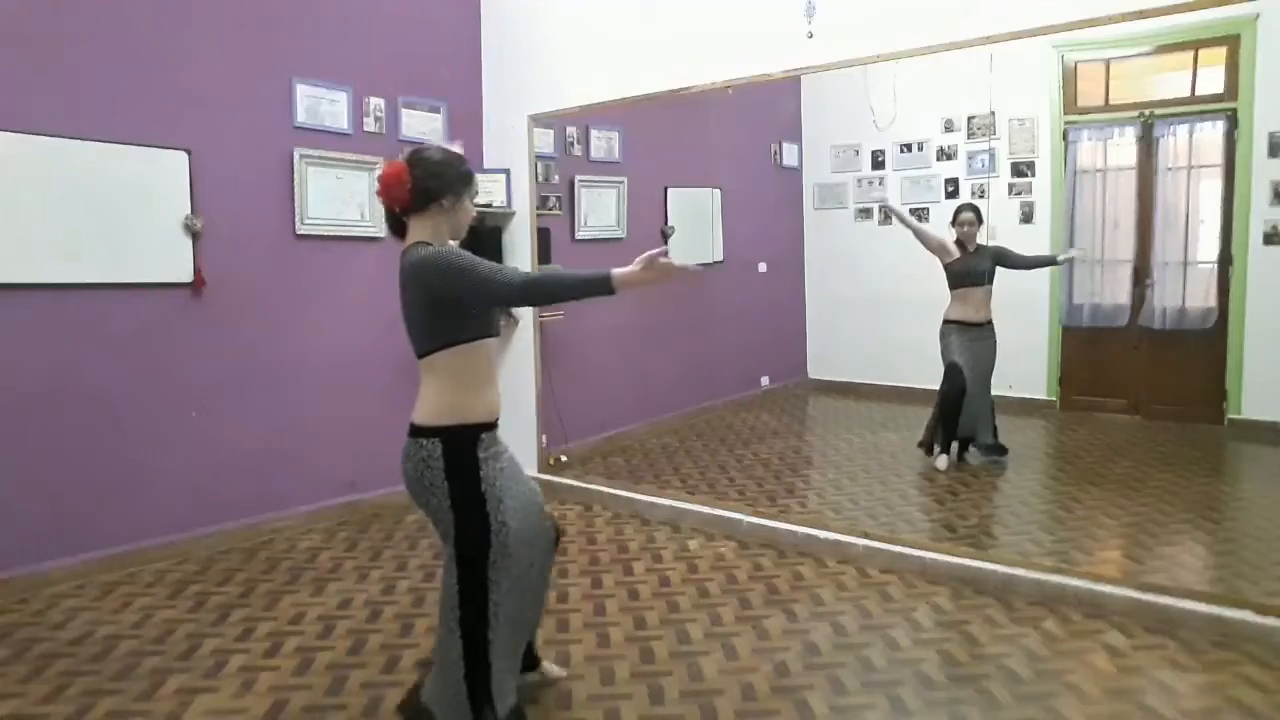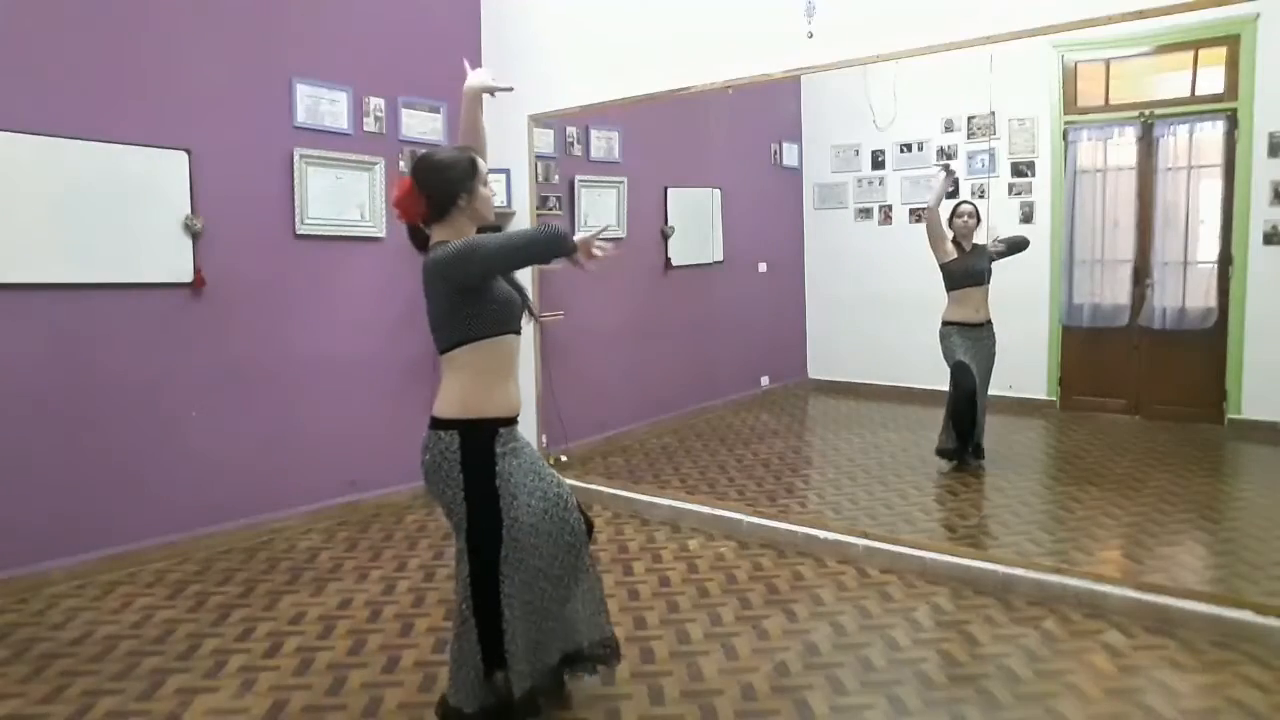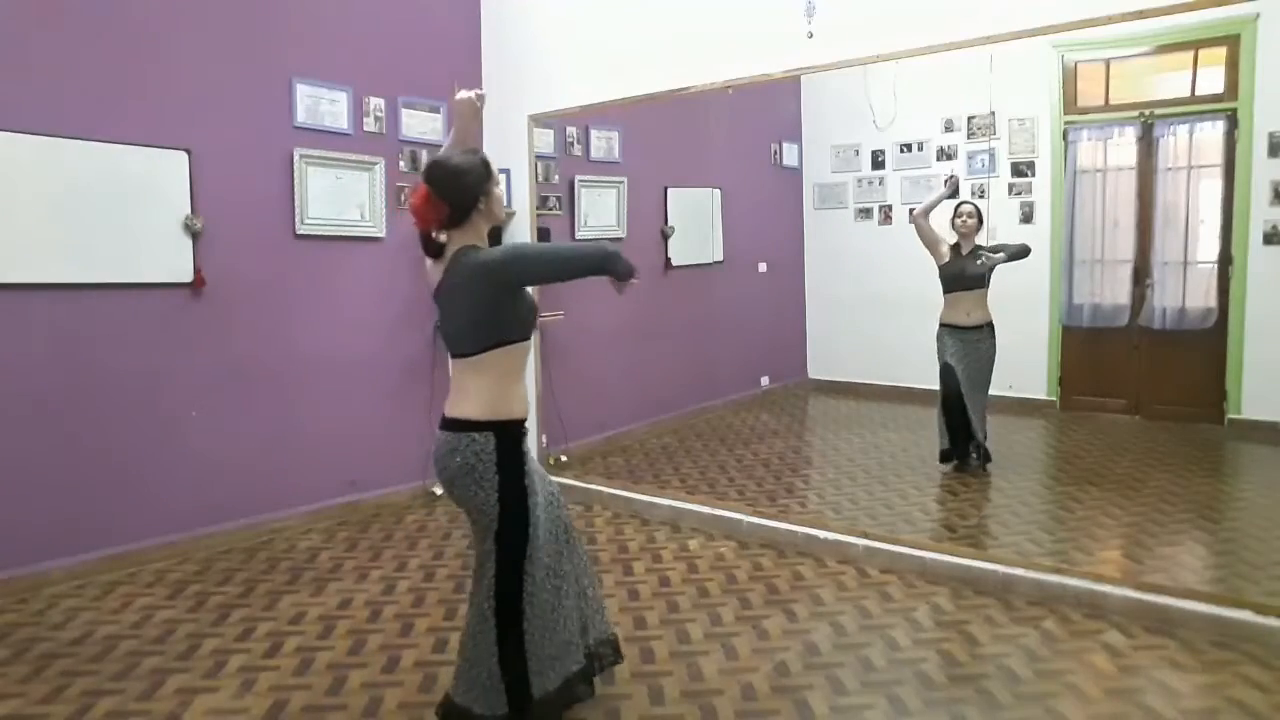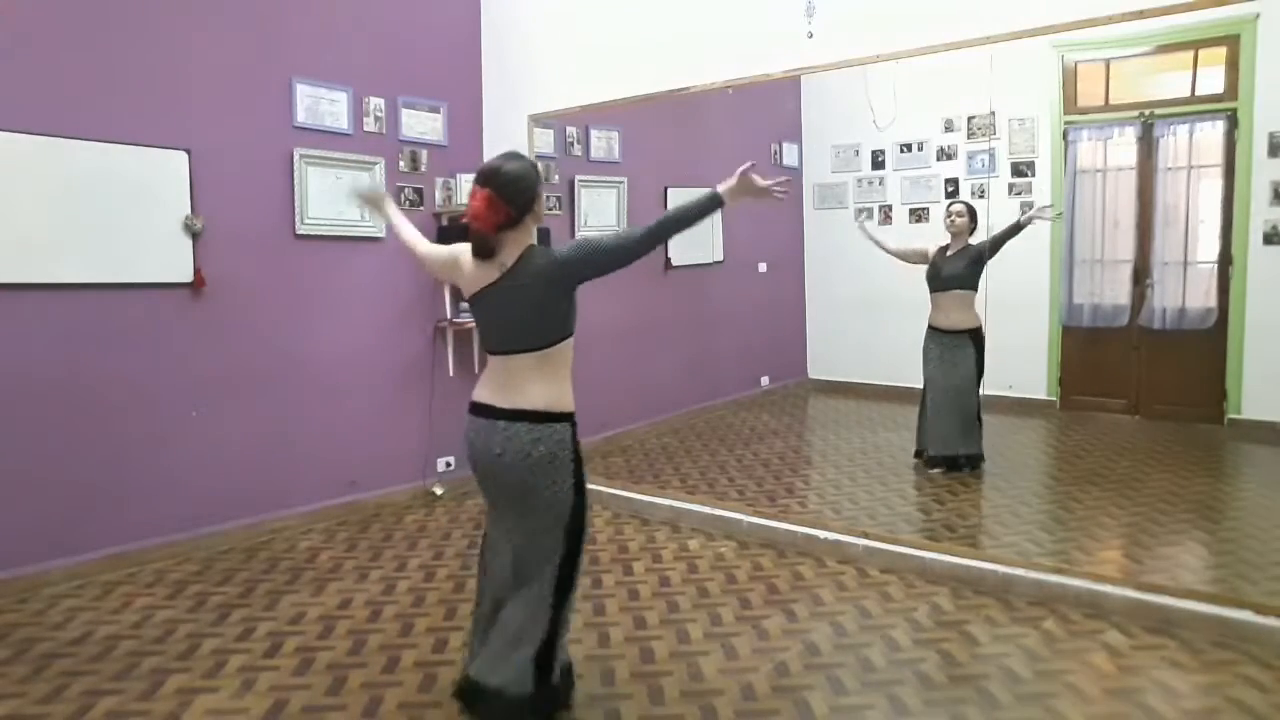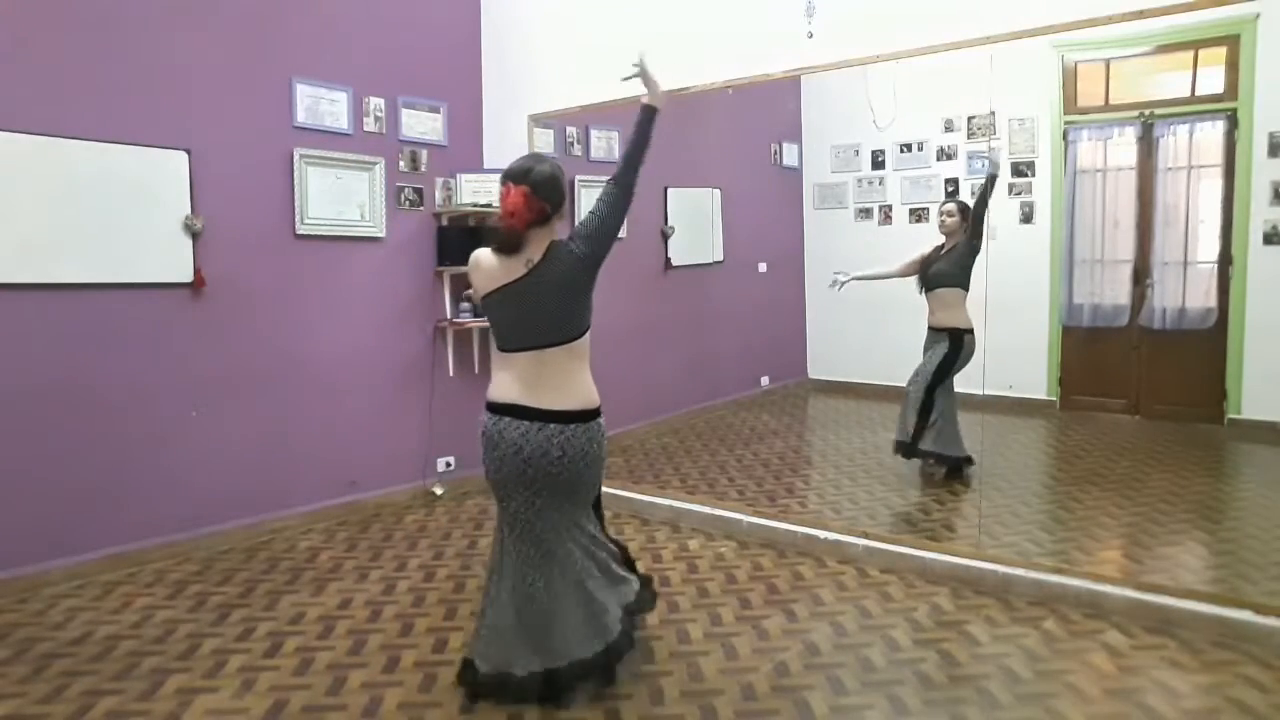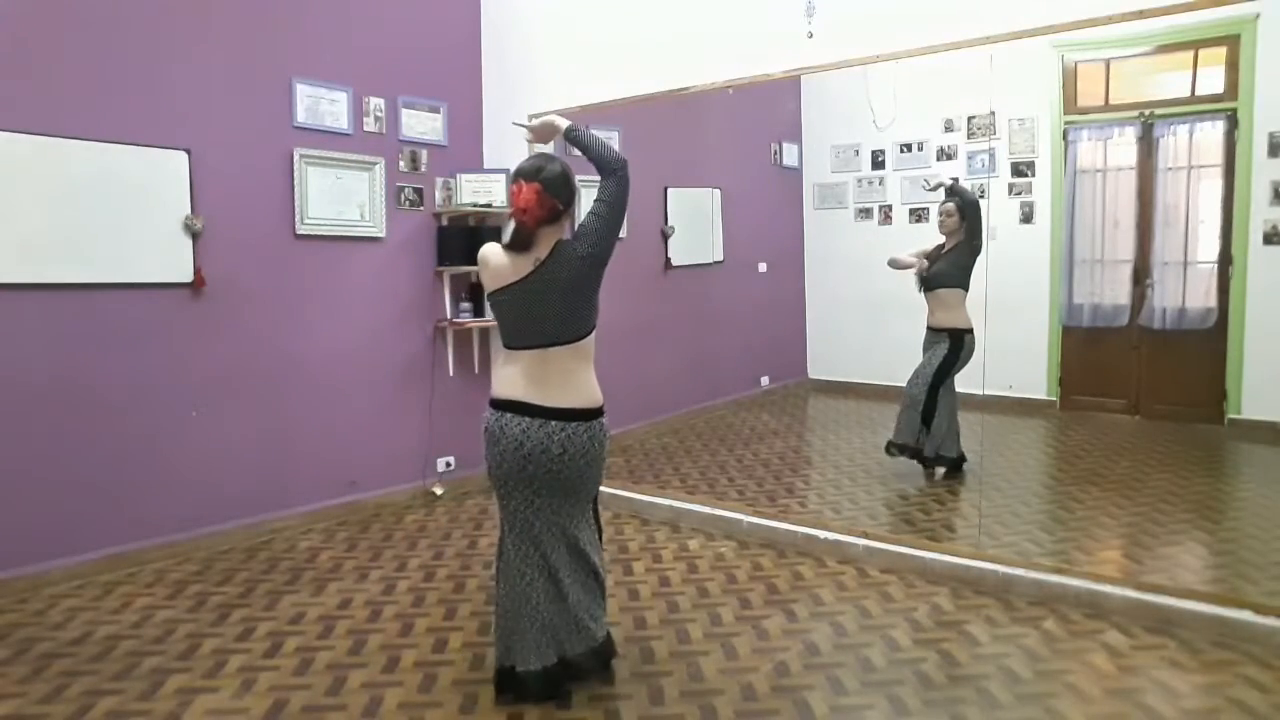
dt=0.5s
person 1, frame 1
left shoulder: (430, 256)
right shoulder: (434, 266)
right elbow: (522, 287)
left wrist: (449, 172)
right wrist: (620, 278)
left hip: (472, 443)
right hip: (451, 450)
left knee: (529, 537)
right knee: (478, 580)
left ankle: (511, 659)
person 1, frame 2
left shoulder: (464, 252)
right shoulder: (451, 261)
left elbow: (462, 165)
right elbow: (545, 240)
left wrist: (471, 102)
right wrist: (575, 242)
left hip: (498, 436)
right hip: (468, 443)
left knee: (558, 527)
right knee: (490, 569)
left ankle: (542, 662)
person 1, frame 3
left shoulder: (440, 259)
right shoulder: (494, 266)
left elbow: (427, 194)
right elbow: (595, 256)
left wrist: (459, 128)
right wrist: (623, 265)
left hip: (464, 433)
right hip: (487, 443)
left knee: (547, 531)
right knee: (506, 569)
person 1, frame 4
left shoulder: (465, 265)
right shoulder: (556, 266)
left elbow: (418, 244)
right elbow: (646, 238)
left wrist: (386, 207)
right wrist: (725, 193)
left hip: (485, 428)
right hip: (541, 437)
left knee: (509, 553)
right knee: (546, 565)
person 1, frame 5
left shoulder: (481, 265)
right shoulder: (578, 259)
right elbow: (624, 182)
right wrist: (649, 107)
left hip: (504, 428)
right hip: (572, 429)
left knee: (521, 542)
right knee: (575, 533)
left ankle: (517, 667)
right ankle: (583, 653)
person 1, frame 6
left shoulder: (491, 262)
right shoulder: (583, 259)
right elbow: (617, 171)
right wrist: (566, 128)
left hip: (509, 427)
right hip: (575, 429)
left knee: (525, 543)
right knee: (570, 535)
left ankle: (532, 668)
right ankle: (574, 656)
person 2, frame 1
left shoulder: (991, 252)
right shoulder: (947, 250)
left elbow: (1025, 262)
right elbow: (918, 229)
left wrist: (1059, 258)
right wrist: (892, 208)
left hip: (986, 331)
right hip: (955, 330)
left knee: (978, 389)
right knee: (957, 383)
left ankle: (966, 447)
right ankle: (942, 446)
person 2, frame 2
left shoulder: (985, 251)
right shoulder: (944, 249)
left elbow: (1022, 242)
right elbow: (931, 210)
left wrist: (1001, 246)
right wrist: (944, 181)
left hip: (984, 332)
right hip: (955, 331)
left knee: (977, 391)
right knee: (965, 386)
left ankle: (969, 449)
right ankle: (960, 449)
person 2, frame 3
left shoulder: (987, 253)
right shoulder: (943, 251)
left elbow: (1024, 249)
right elbow: (918, 218)
left wrist: (1002, 258)
right wrist: (945, 191)
left hip: (982, 334)
right hip: (950, 333)
left knee: (975, 392)
right knee: (953, 389)
left ankle: (972, 451)
right ankle: (960, 451)
person 2, frame 4
left shoulder: (977, 253)
right shoulder: (933, 254)
left elbow: (1001, 238)
right elbow: (893, 250)
left wrist: (1026, 219)
right wrist: (870, 234)
left hip: (968, 337)
right hip: (935, 337)
left knee: (965, 397)
right knee: (935, 395)
left ankle: (967, 456)
right ankle: (941, 456)
person 2, frame 5
left shoulder: (968, 249)
right shoulder: (932, 254)
left elbow: (979, 210)
right elbow: (897, 270)
left wrist: (992, 174)
right wrist: (855, 276)
left hip: (957, 337)
right hip: (935, 335)
left knee: (921, 386)
right knee: (939, 392)
left ankle: (937, 453)
right ankle: (949, 457)
person 2, frame 6
left shoulder: (968, 249)
right shoulder: (933, 252)
left elbow: (972, 203)
right elbow: (894, 261)
left wrist: (947, 184)
right wrist: (913, 261)
left hip: (957, 337)
right hip: (933, 335)
left knee: (921, 388)
right knee: (940, 394)
left ankle: (933, 454)
right ankle: (948, 457)
